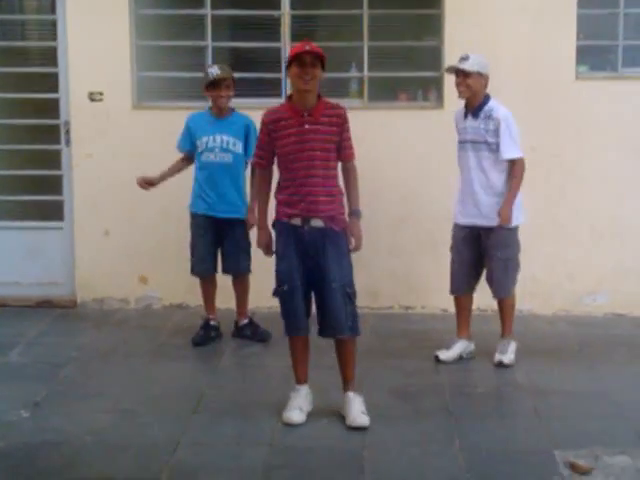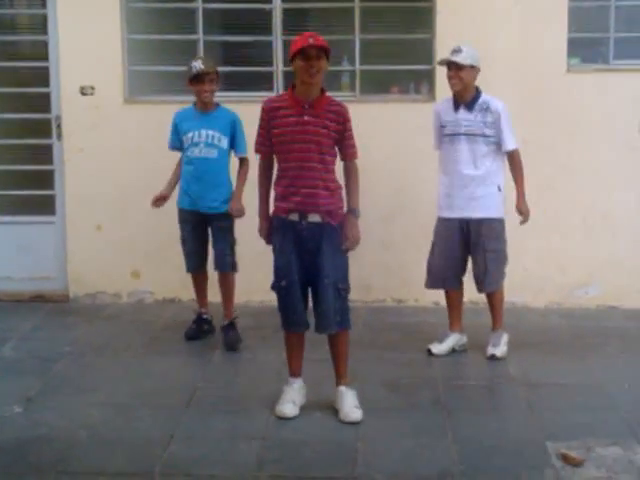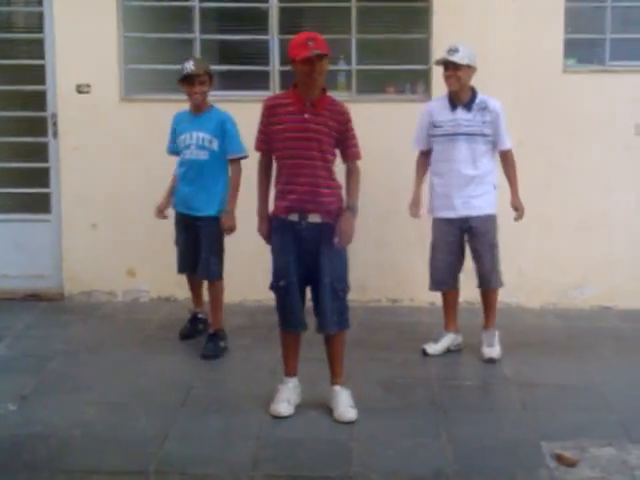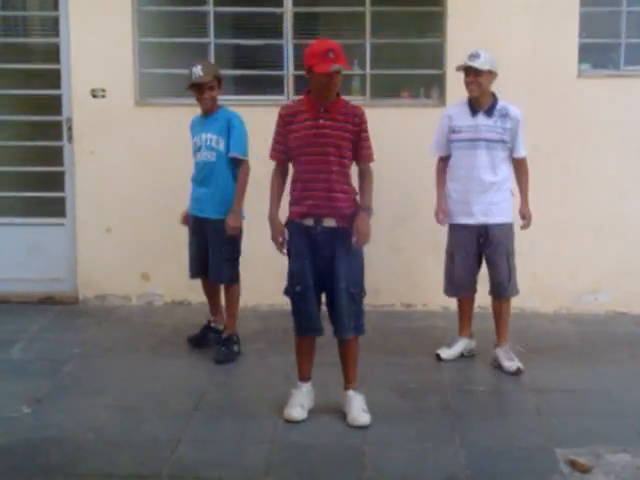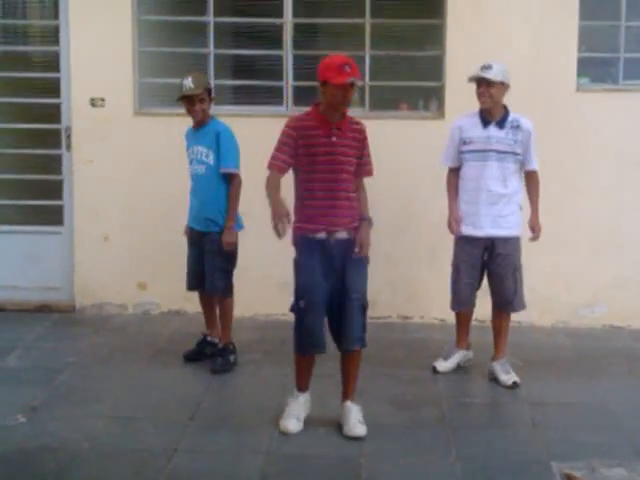
dt=0.2s
person 1, frame 1
left shoulder: (337, 115)
right shoulder: (272, 118)
left elbow: (348, 167)
right elbow: (263, 174)
left wrist: (355, 217)
right wrist: (262, 225)
left hip: (331, 224)
right hip: (290, 226)
left knee: (341, 309)
right knee: (294, 309)
left ankle: (351, 393)
right ankle: (301, 390)
person 1, frame 2
left shoulder: (338, 112)
right shoulder: (273, 108)
left elbow: (351, 166)
right elbow: (265, 163)
left wrist: (353, 216)
right wrist: (263, 214)
left hip: (329, 220)
right hip: (287, 220)
left knee: (334, 303)
right knee: (291, 302)
left ankle: (344, 388)
right ankle: (294, 384)
person 1, frame 3
left shoulder: (339, 112)
right shoulder: (273, 107)
left elbow: (352, 167)
right elbow: (265, 162)
left wrist: (349, 212)
right wrist: (262, 211)
left hip: (328, 220)
right hip: (287, 221)
left knee: (333, 303)
right knee: (288, 302)
left ankle: (339, 387)
right ankle: (289, 383)
person 1, frame 4
left shoulder: (355, 115)
right shoulder: (290, 114)
left elbow: (366, 170)
right elbow: (280, 167)
left wrist: (365, 212)
right wrist: (274, 213)
left hip: (344, 226)
right hip: (303, 225)
left knee: (348, 309)
right knee: (304, 307)
left ankle: (352, 392)
right ankle: (303, 387)
person 1, frame 5
left shoulder: (357, 130)
right shoulder: (298, 126)
right elbow: (275, 172)
left wrist: (365, 222)
right wrist: (276, 202)
left hip: (348, 240)
right hip: (312, 239)
left knee: (353, 322)
right knee: (309, 322)
left ankle: (349, 404)
right ankle: (300, 396)
person 2, frame 1
left shoulder: (500, 115)
right shoulder: (459, 117)
left elbow: (517, 163)
left wrist: (508, 205)
left hip: (496, 214)
right hip: (466, 214)
left knee: (503, 278)
right knee: (460, 277)
left ankle: (507, 340)
right ankle: (463, 340)
person 2, frame 2
left shoulder: (494, 109)
right shoulder: (441, 110)
left elbow: (512, 153)
left wrist: (521, 196)
left hip: (486, 207)
right hip: (450, 206)
left knee: (489, 272)
right knee: (446, 269)
left ankle: (498, 333)
right ankle: (456, 333)
person 2, frame 3
left shoulder: (492, 108)
right shoulder: (431, 110)
left elbow: (505, 152)
right elbow: (424, 153)
left wrist: (515, 193)
right wrist: (417, 190)
left hip: (481, 205)
right hip: (444, 205)
left knee: (487, 270)
right knee: (445, 271)
left ankle: (490, 332)
right ankle: (451, 333)
person 2, frame 4
left shoulder: (511, 115)
right shoulder: (451, 115)
left elbow: (519, 161)
right elbow: (443, 160)
left wrist: (525, 202)
right wrist: (440, 199)
left hip: (498, 212)
right hip: (461, 212)
left knee: (503, 279)
right knee: (461, 277)
left ankle: (502, 347)
right ankle: (465, 338)
person 2, frame 5
left shoulder: (523, 128)
right shoulder: (462, 126)
left elbow: (530, 173)
right elbow: (453, 171)
left wrist: (535, 214)
right wrist: (452, 209)
left hip: (506, 226)
right hip: (469, 224)
left knee: (505, 293)
right knee: (462, 289)
left ankle: (499, 360)
right ankle: (461, 348)
person 3, frame 1
left shoulder: (245, 124)
right shoulder: (194, 122)
left elbow: (254, 167)
left wrist: (253, 208)
right wrist: (158, 179)
left hip: (235, 210)
right hip: (202, 209)
left knee: (239, 267)
right knee: (204, 268)
left ankle: (244, 321)
right ankle: (211, 322)
person 3, frame 2
left shoulder: (230, 119)
right shoulder: (181, 118)
left elbow: (243, 161)
left wrist: (237, 197)
right wrist: (168, 189)
left hip: (220, 205)
right hip: (189, 205)
left knee: (225, 263)
right knee: (195, 264)
left ankle: (230, 322)
right ankle: (203, 316)
person 3, frame 3
left shoulder: (222, 120)
right shoulder: (178, 120)
left elbow: (235, 166)
left wrist: (230, 210)
right wrist: (167, 197)
left hip: (211, 210)
right hip: (183, 208)
left knee: (212, 270)
right knee: (189, 266)
left ankle: (217, 331)
right ankle: (199, 314)
person 3, frame 4
left shoulder: (231, 120)
right shoulder: (195, 123)
left elbow: (243, 166)
left wrist: (235, 211)
right wrist: (190, 206)
left hip: (223, 213)
right hip: (199, 212)
left knee: (227, 274)
right knee: (202, 271)
left ankle: (231, 335)
right ankle: (215, 323)
person 3, frame 5
left shoulder: (222, 133)
right shoulder: (190, 134)
left elbow: (235, 180)
left wrist: (230, 226)
left hip: (219, 226)
right hip: (198, 225)
left knee: (221, 286)
right knee: (201, 284)
left ankle: (227, 346)
right ankle: (211, 338)
